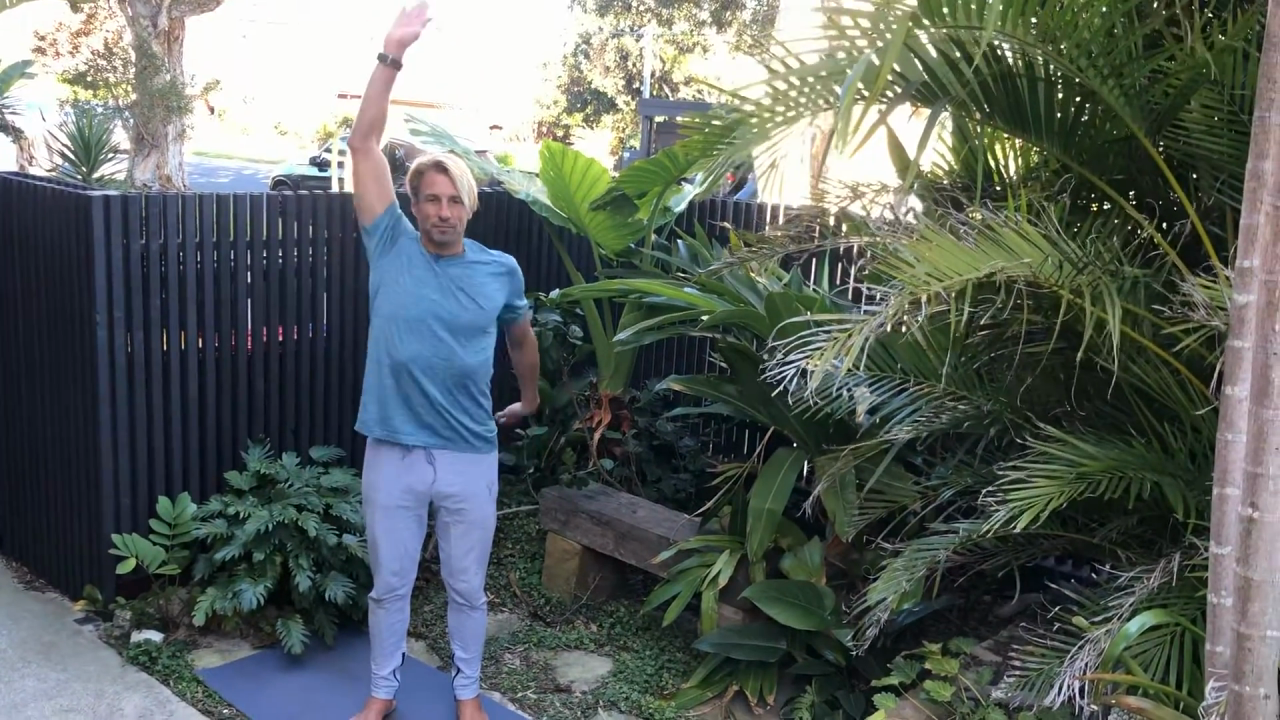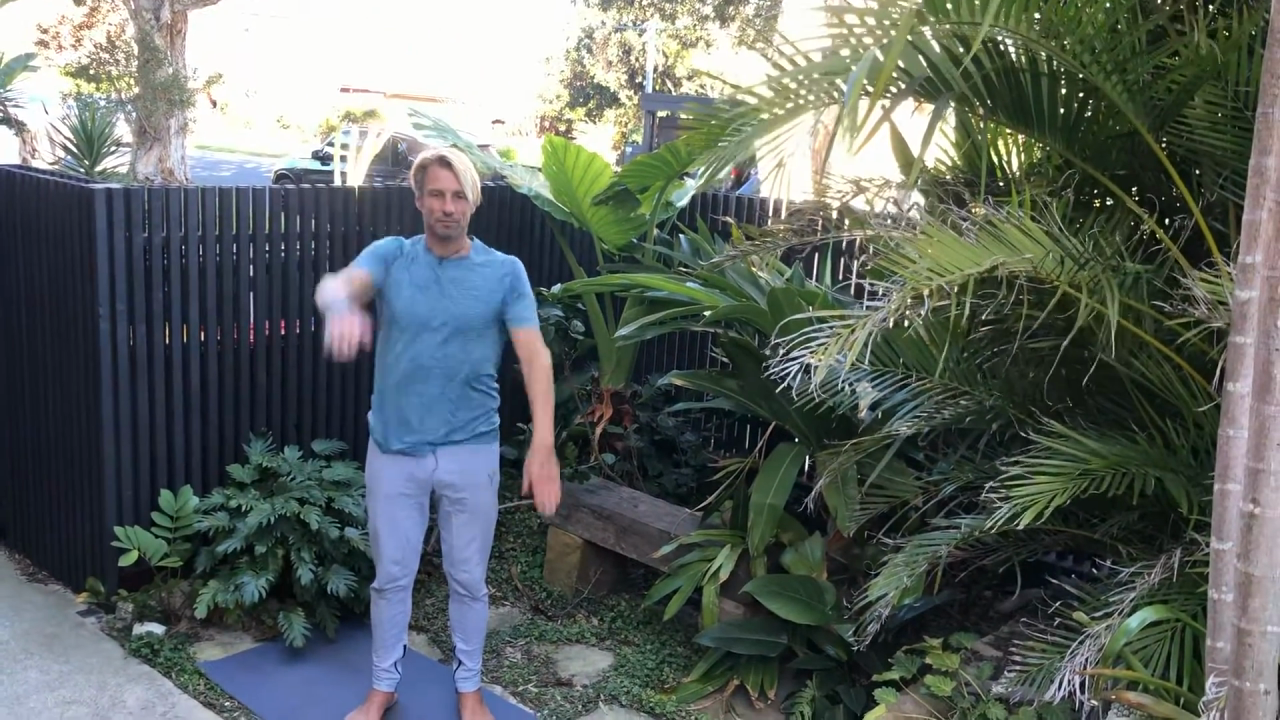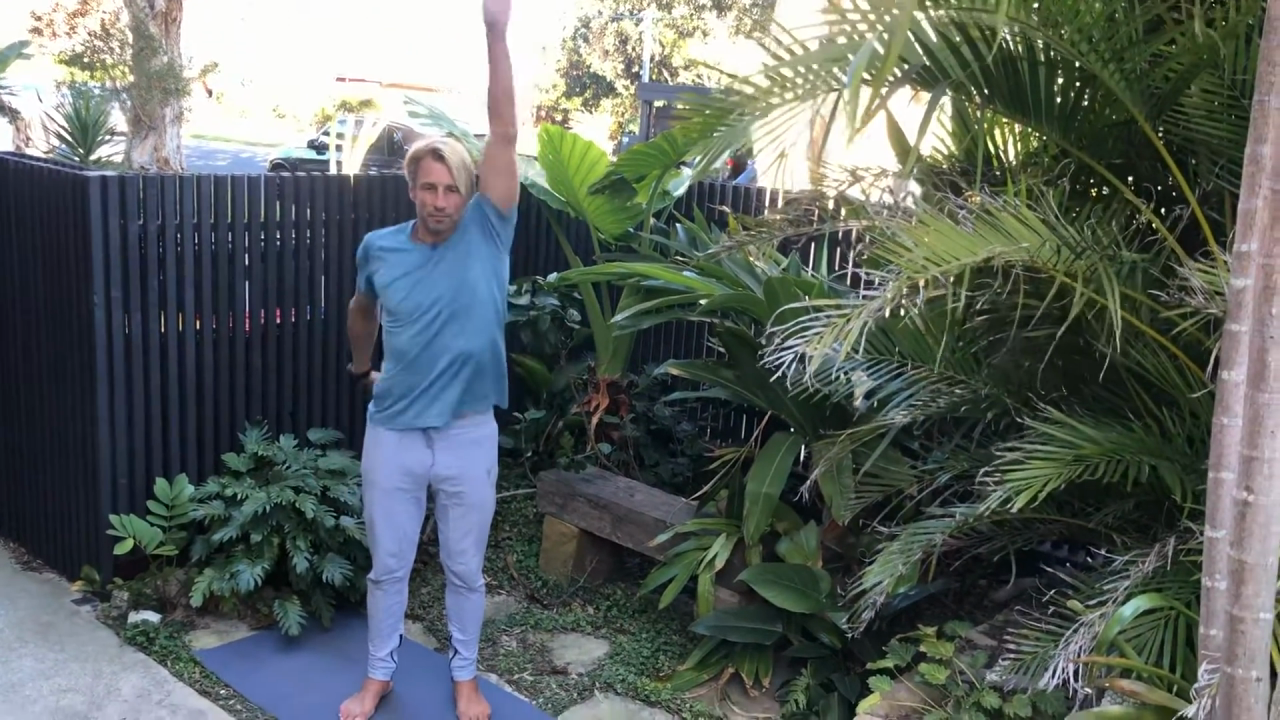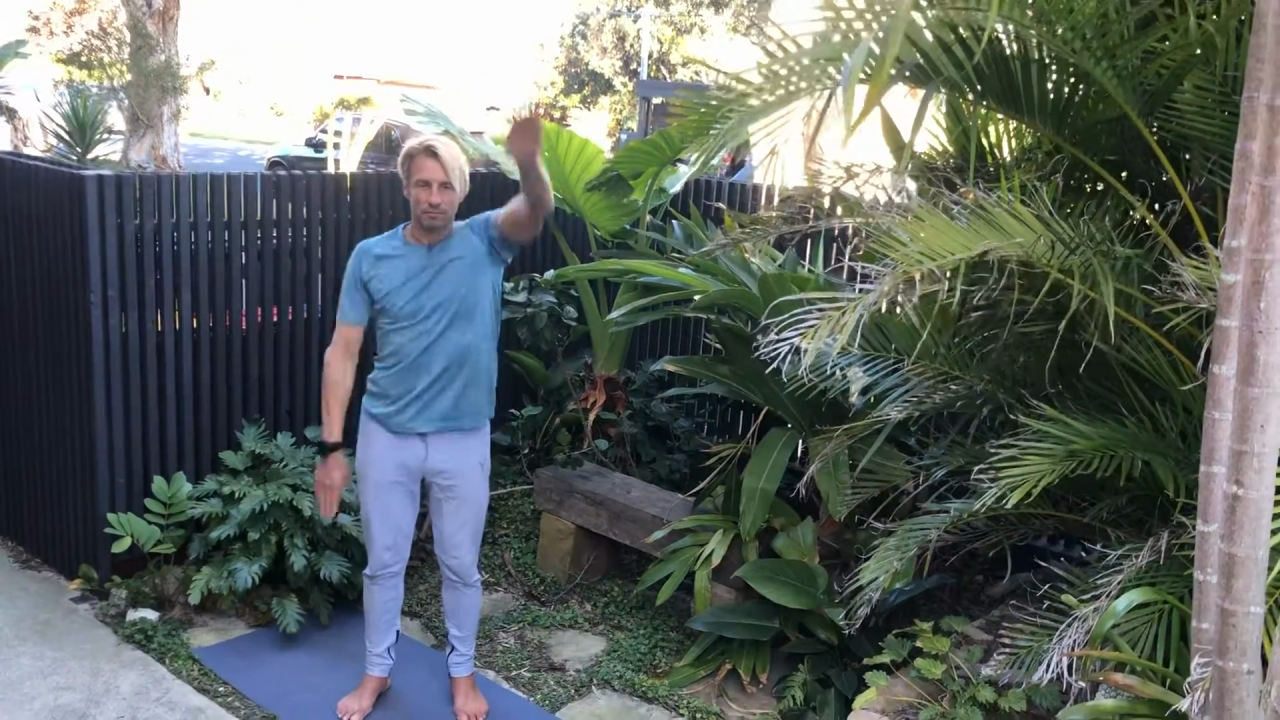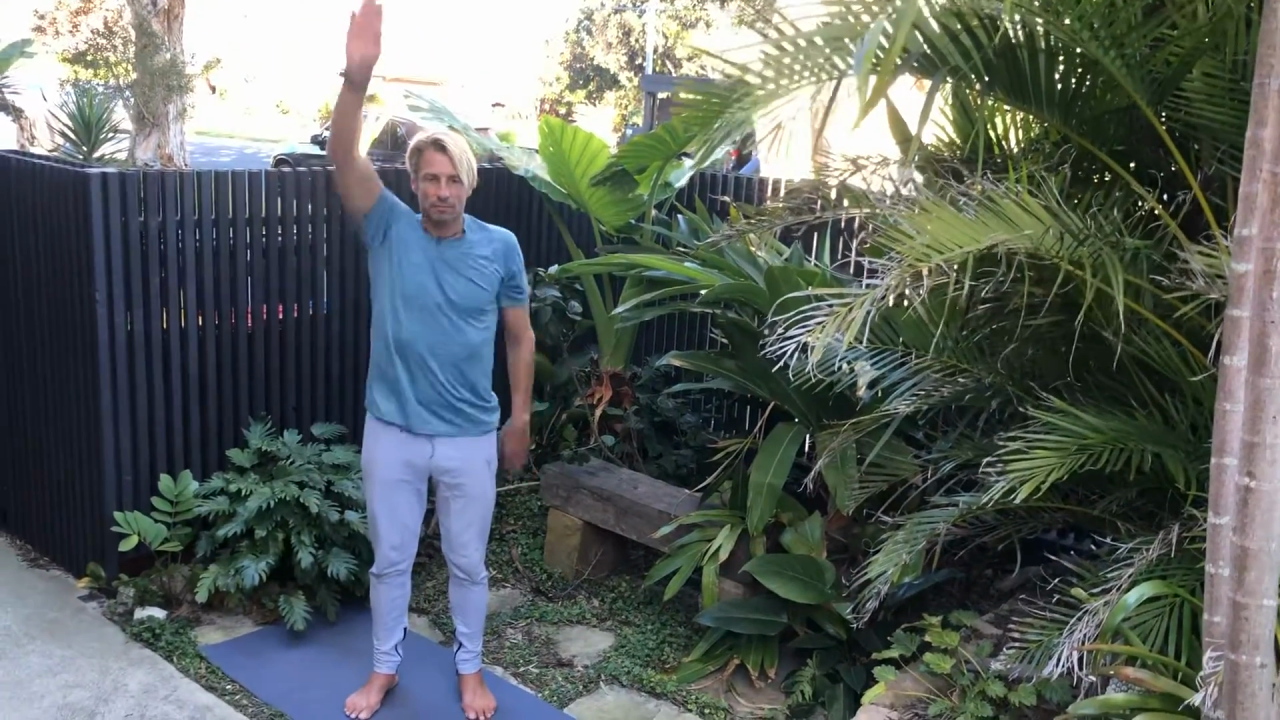
dt=0.4s
person 1, frame 1
left shoulder: (501, 270)
right shoulder: (390, 247)
left elbow: (522, 341)
right elbow: (363, 145)
left wrist: (529, 399)
left hip: (470, 459)
right hip: (393, 455)
left knee: (466, 588)
right knee: (389, 585)
person 1, frame 2
left shoulder: (505, 271)
right shoulder: (390, 259)
left elbow: (534, 358)
right elbow: (337, 285)
left wrist: (543, 445)
right wrist: (339, 309)
left hip: (472, 452)
right hip: (394, 448)
left knee: (468, 578)
right knee: (391, 576)
person 1, frame 3
left shoulder: (487, 234)
right shoulder: (378, 249)
left elbow: (503, 137)
right wrist: (359, 369)
left hip: (468, 437)
right hip: (392, 436)
left knee: (464, 570)
right knee: (387, 568)
person 1, frame 4
left shoulder: (483, 241)
right shoulder: (371, 255)
left elbow: (530, 216)
right elbow: (342, 354)
left wrist: (529, 165)
right wrist: (332, 448)
left hip: (462, 438)
right hip: (386, 436)
left knee: (460, 567)
right knee: (383, 563)
right ankle: (377, 670)
person 1, frame 5
left shoulder: (499, 245)
right shoulder: (388, 226)
left elbow: (521, 336)
right elbow: (343, 156)
left wrist: (520, 418)
right wrist: (357, 73)
left hip: (471, 437)
right hip: (392, 433)
left knee: (468, 564)
right knee: (390, 561)
